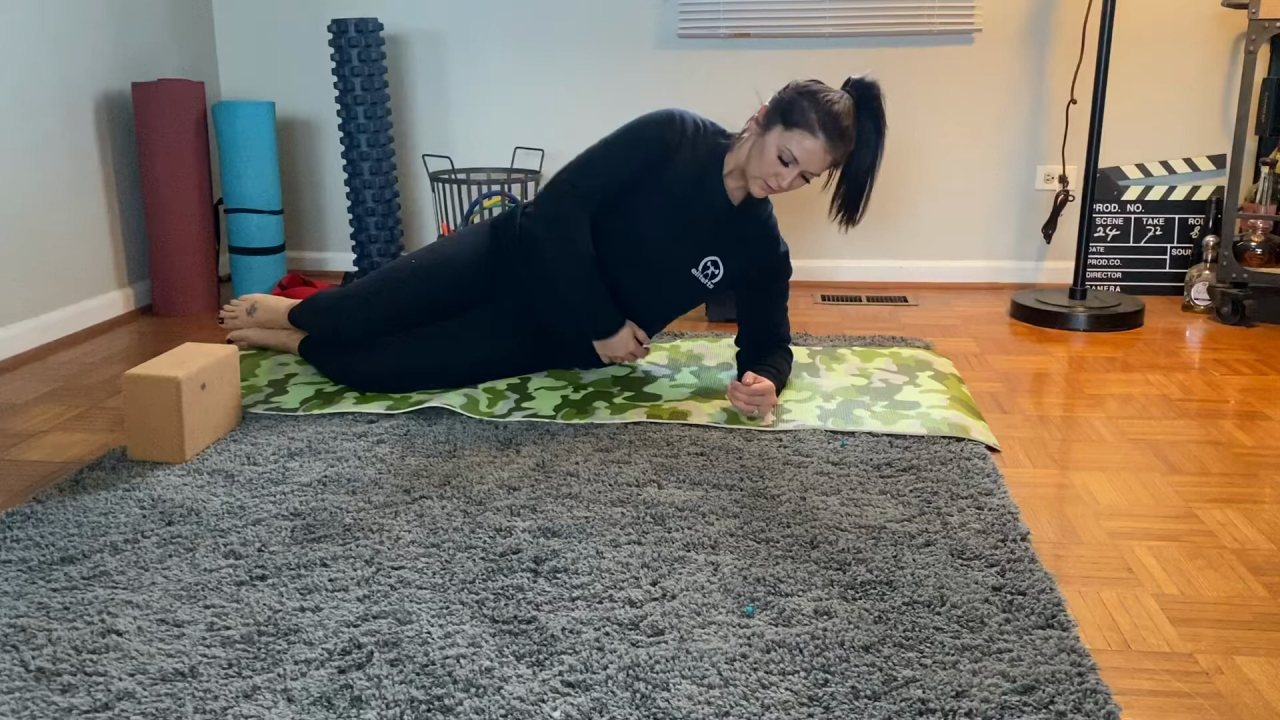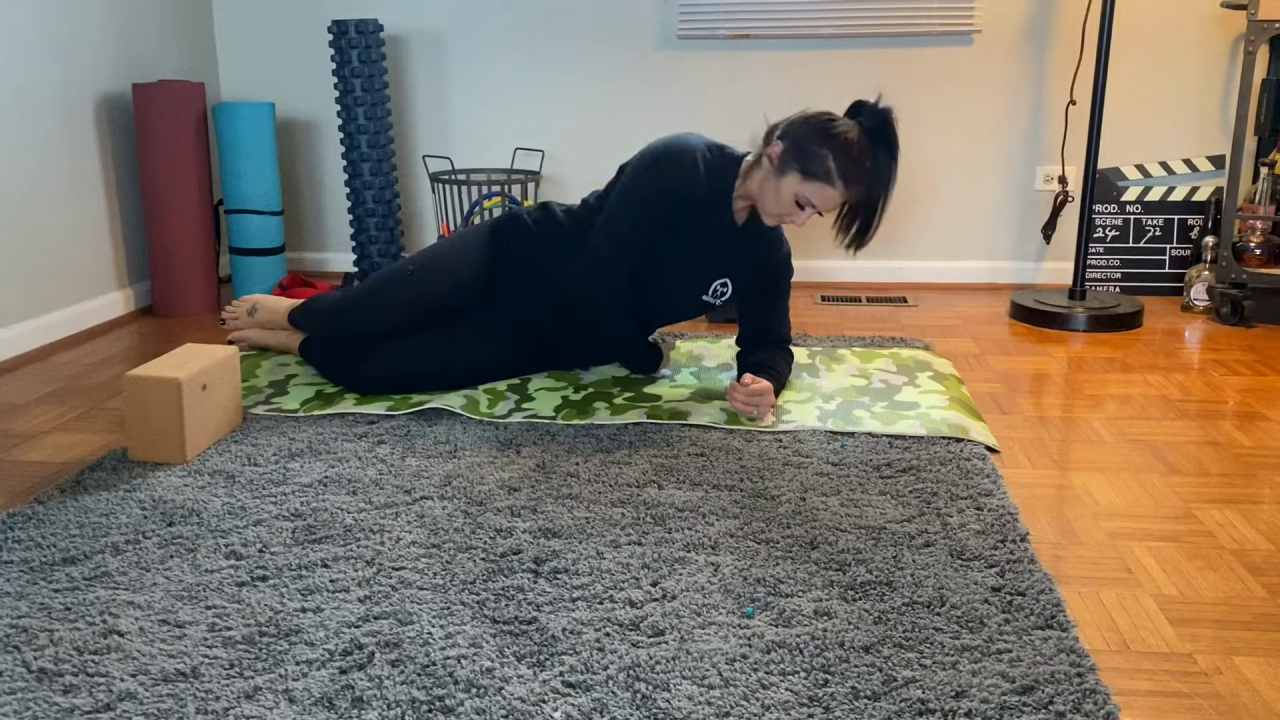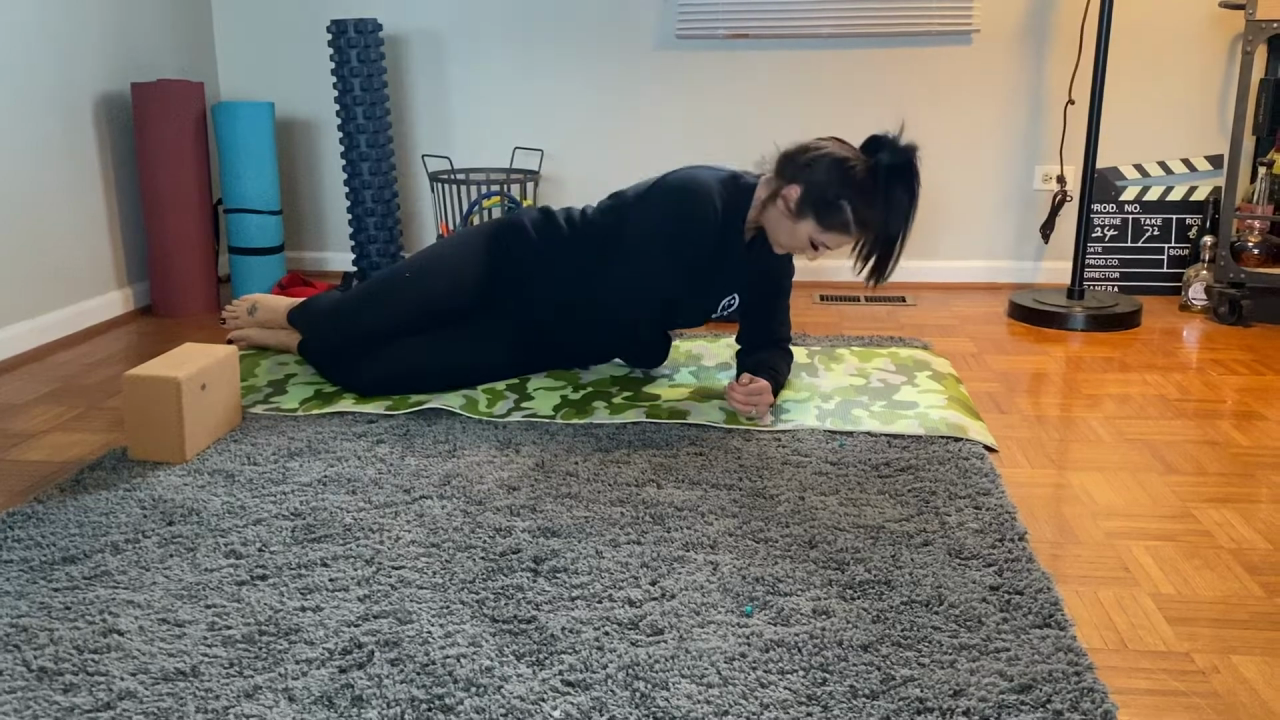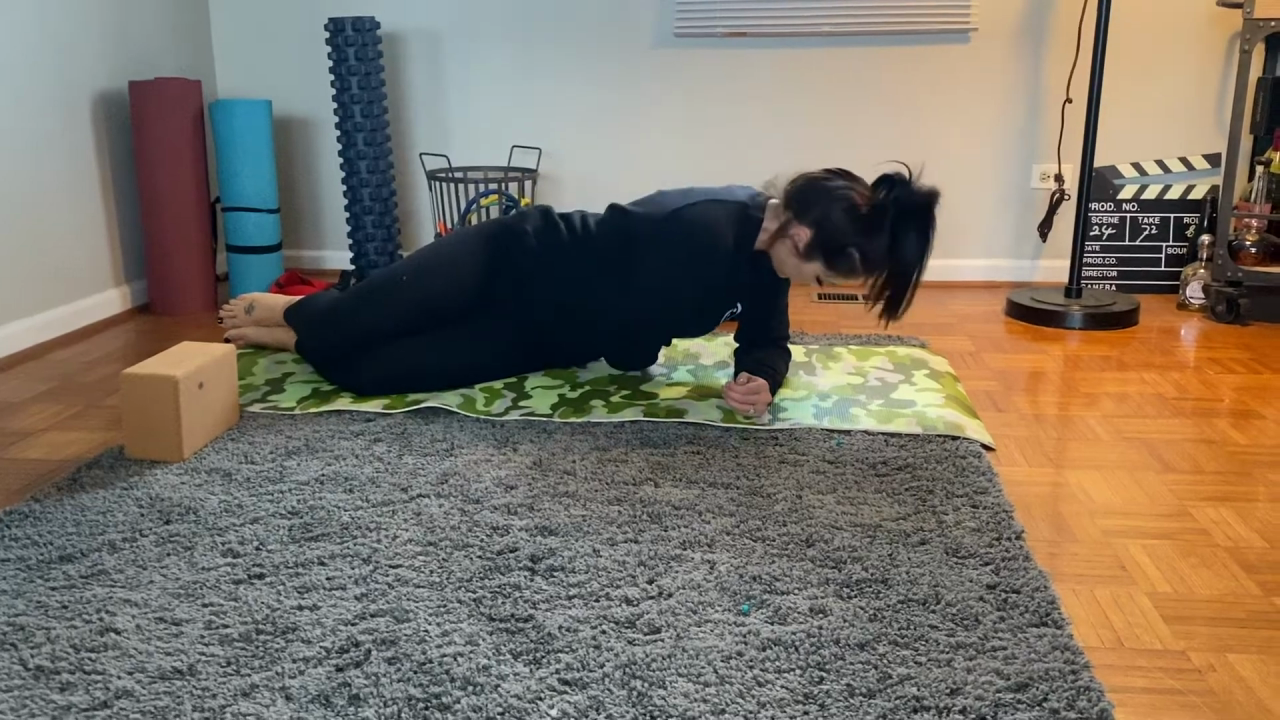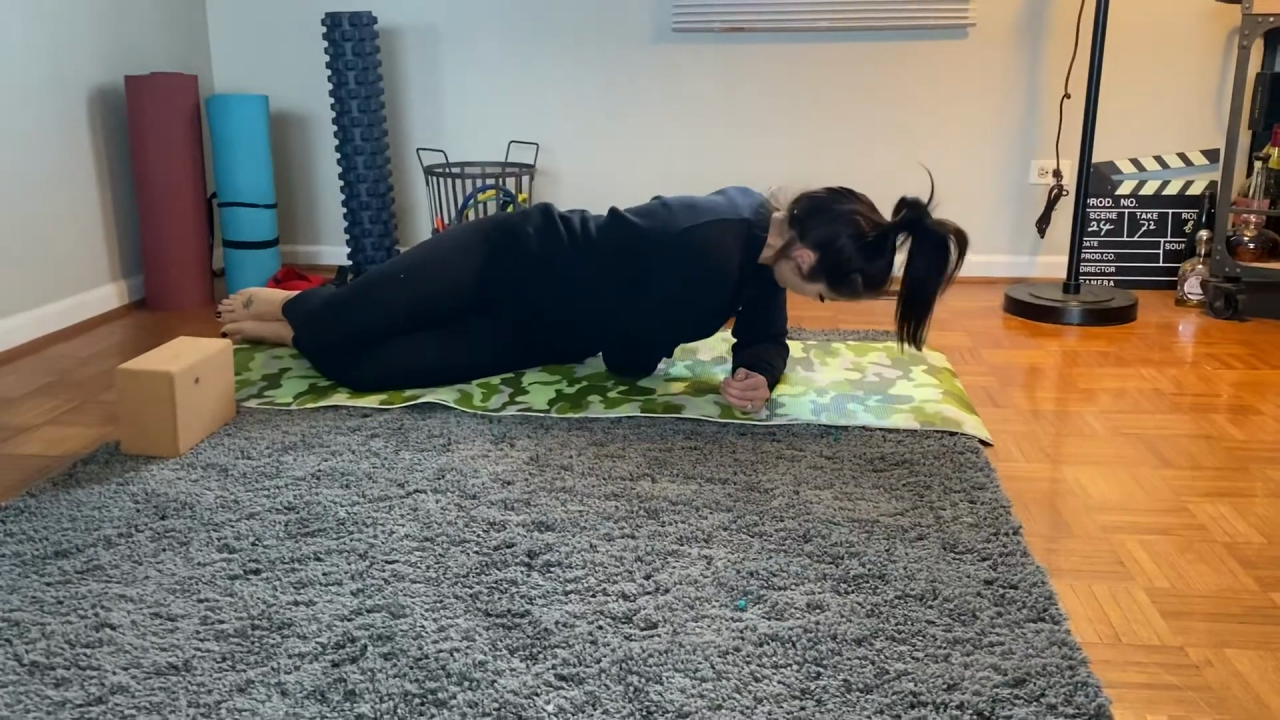
dt=0.4s
person 1, frame 1
left shoulder: (762, 248)
right shoulder: (674, 137)
left elbow: (768, 342)
right elbow: (562, 198)
left wrist: (762, 380)
right wrist: (603, 325)
left hip: (553, 340)
right hip: (514, 258)
left knee: (368, 369)
right knee: (352, 322)
left ankle: (291, 344)
right ankle: (285, 312)
person 1, frame 2
left shoulder: (765, 256)
right shoulder: (681, 165)
left elbow: (768, 343)
right elbow: (600, 272)
left wrist: (762, 382)
right wrist: (645, 358)
left hip: (552, 341)
right hip: (511, 259)
left knee: (368, 372)
right knee: (353, 323)
left ankle: (292, 342)
right ankle: (288, 311)
person 1, frame 3
left shoulder: (768, 260)
right shoulder: (694, 201)
left elbow: (768, 342)
right elbow: (627, 318)
left wrist: (760, 381)
right wrist: (656, 353)
left hip: (548, 341)
right hip: (508, 263)
left knee: (367, 372)
right knee: (351, 326)
left ankle: (287, 340)
right ankle: (288, 313)
person 1, frame 4
left shoulder: (764, 248)
right shoulder: (707, 232)
left elbow: (767, 342)
right elbow: (629, 343)
left wrist: (758, 380)
right wrist: (652, 351)
left hip: (544, 337)
right hip: (507, 262)
left knee: (364, 372)
right knee: (347, 327)
left ankle: (283, 336)
right ankle: (288, 312)
person 1, frame 5
left shoulder: (762, 230)
right shoulder: (711, 252)
left elbow: (764, 336)
right elbow: (630, 357)
left wrist: (757, 376)
right wrist: (660, 340)
right hip: (504, 259)
right knee: (345, 325)
left ankle: (283, 326)
right ankle: (283, 306)
